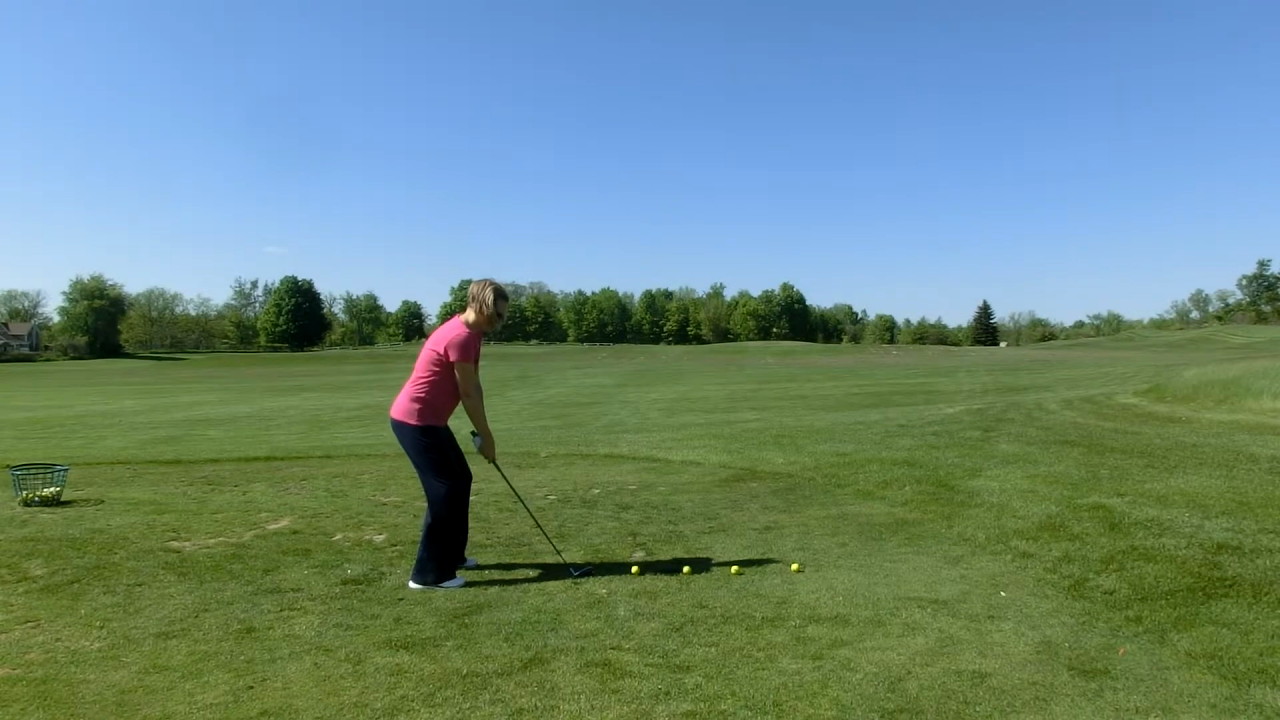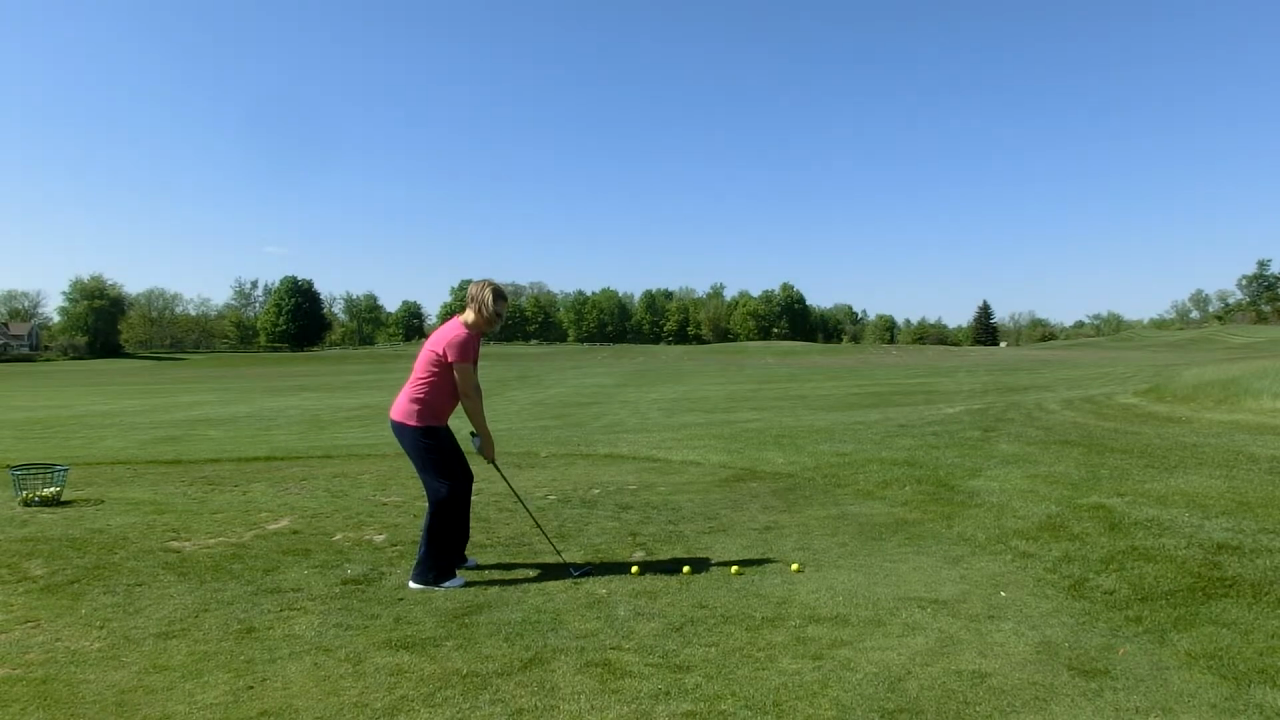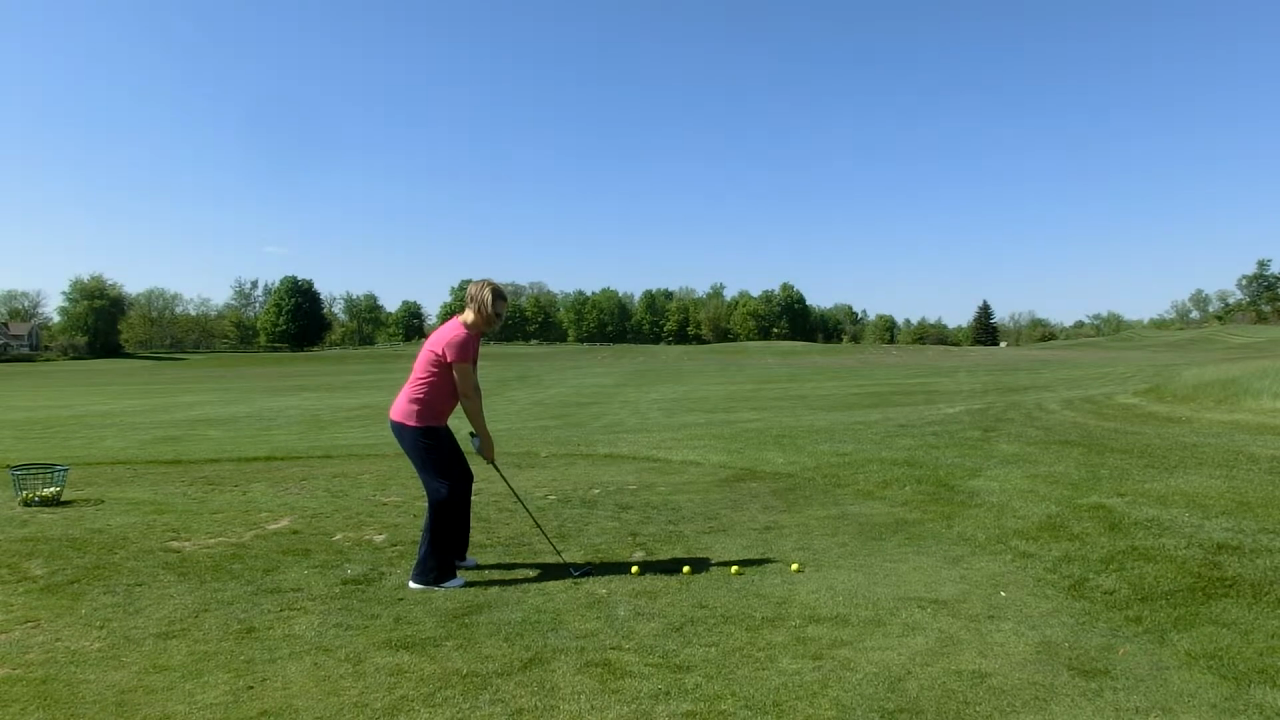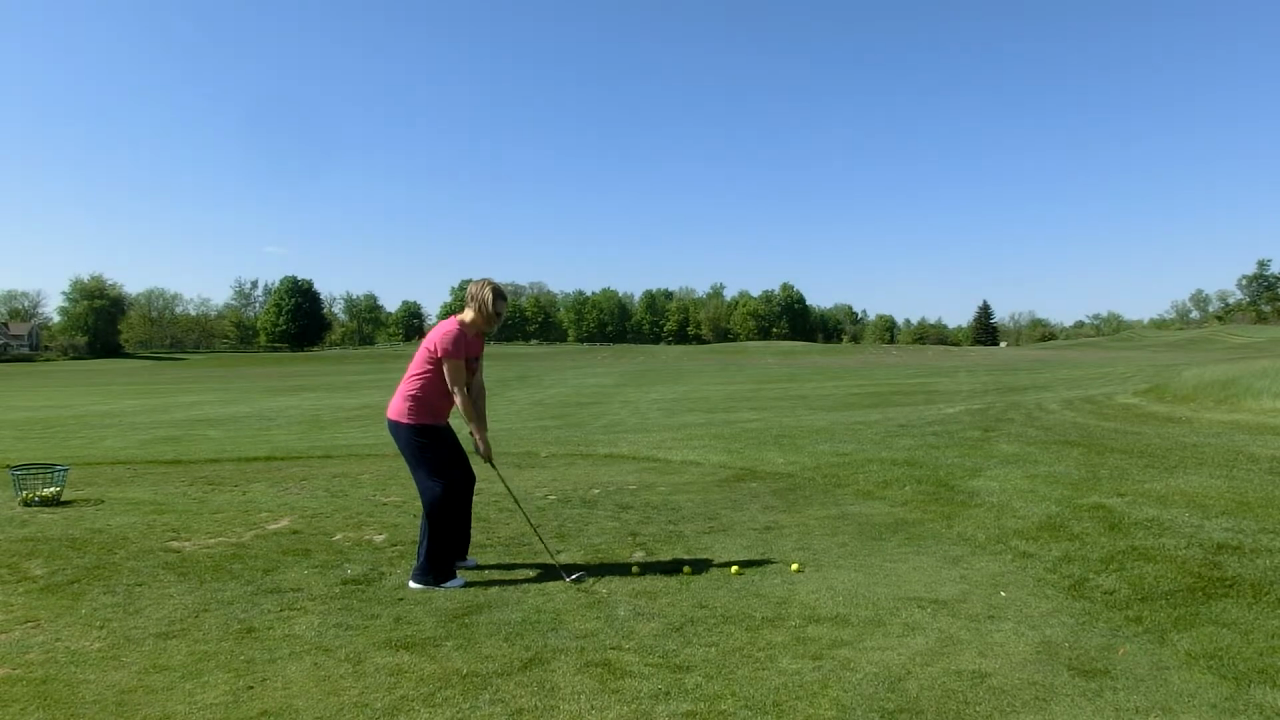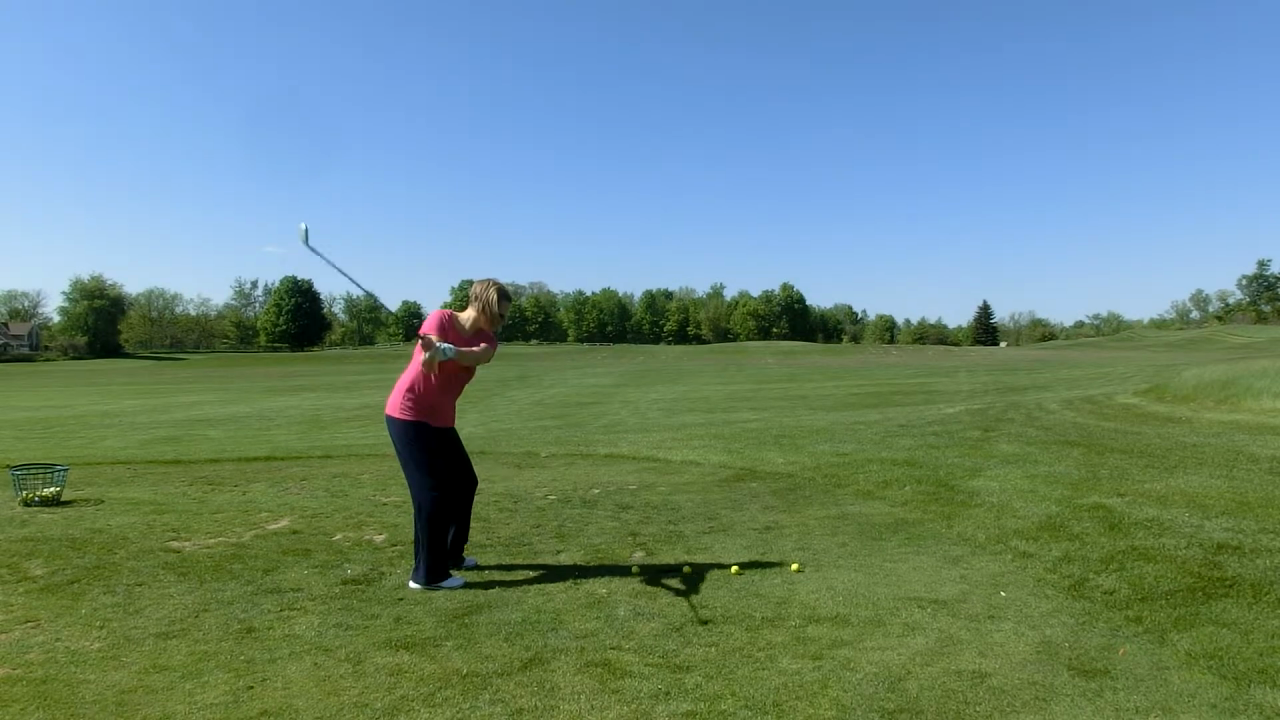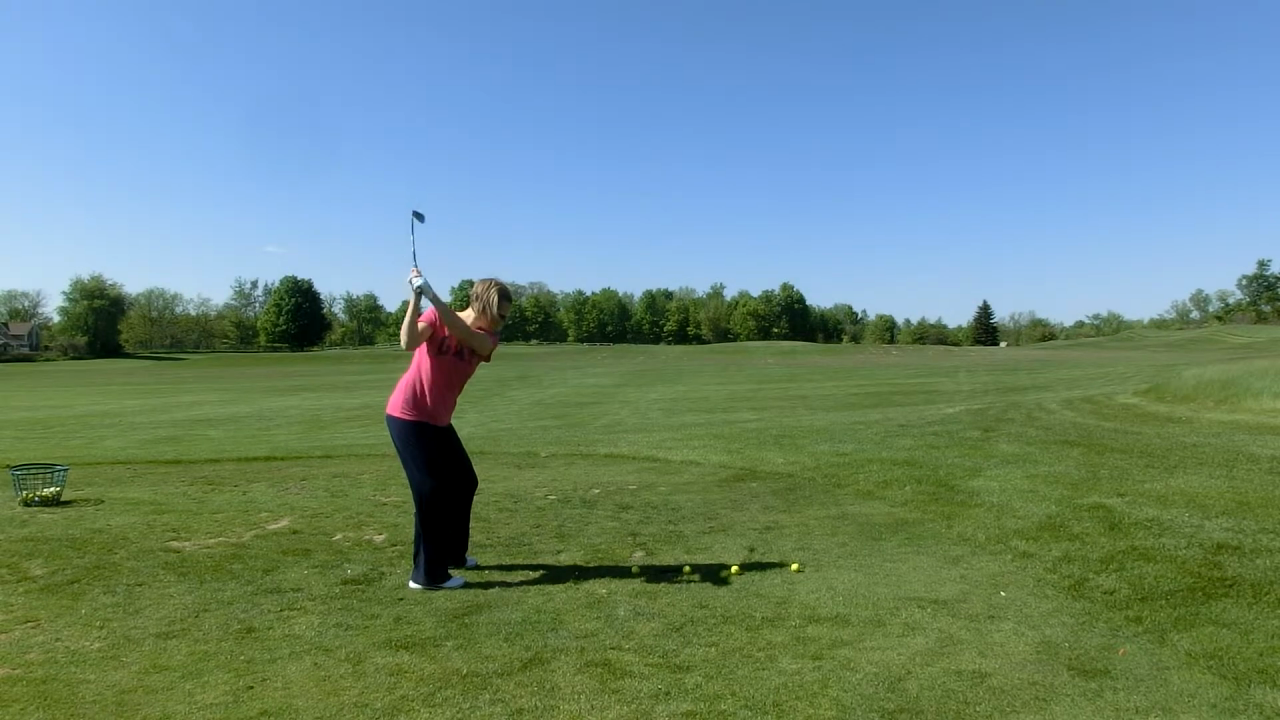
dt=0.3s
person 1, frame 1
left shoulder: (470, 332)
right shoulder: (460, 337)
left elbow: (474, 387)
right elbow: (468, 394)
left wrist: (482, 433)
right wrist: (486, 436)
left hip: (429, 419)
right hip: (415, 420)
left knee: (460, 480)
right knee: (444, 490)
left ankle: (451, 553)
right ankle: (428, 573)
person 1, frame 2
left shoulder: (469, 333)
right shoulder: (459, 338)
left elbow: (474, 387)
right elbow: (467, 394)
left wrist: (481, 433)
right wrist: (485, 437)
left hip: (430, 419)
right hip: (415, 421)
left knee: (461, 480)
right knee: (446, 489)
left ankle: (451, 552)
right ankle: (428, 572)
person 1, frame 3
left shoulder: (469, 333)
right shoulder: (458, 338)
left elbow: (473, 387)
right elbow: (466, 395)
left wrist: (480, 433)
right wrist: (484, 437)
left hip: (429, 420)
right hip: (414, 421)
left knee: (461, 480)
right knee: (446, 490)
left ankle: (450, 553)
right ankle: (428, 573)
person 1, frame 4
left shoulder: (477, 337)
right shoulder: (451, 333)
left elbow: (477, 384)
right elbow: (457, 392)
left wrist: (483, 431)
right wrist: (479, 437)
left hip: (435, 420)
right hip: (410, 419)
left knee: (463, 480)
right knee: (440, 490)
left ankle: (452, 552)
right ankle: (428, 573)
person 1, frame 5
left shoulder: (487, 340)
right shoulder: (440, 319)
left elbow: (472, 358)
right elbow: (428, 362)
left wrist: (445, 351)
right wrist: (432, 350)
left hip: (440, 420)
right hip: (407, 415)
left knee: (464, 483)
right knee: (431, 491)
left ankle: (449, 554)
right ankle: (427, 574)
person 1, frame 6
left shoulder: (487, 339)
right shoulder: (434, 315)
left elbow: (464, 335)
right elbow: (409, 343)
left wrist: (433, 298)
right wrist: (416, 299)
left hip: (438, 419)
right hip: (408, 415)
left knee: (464, 482)
right knee: (431, 490)
left ankle: (451, 553)
right ankle: (428, 574)
